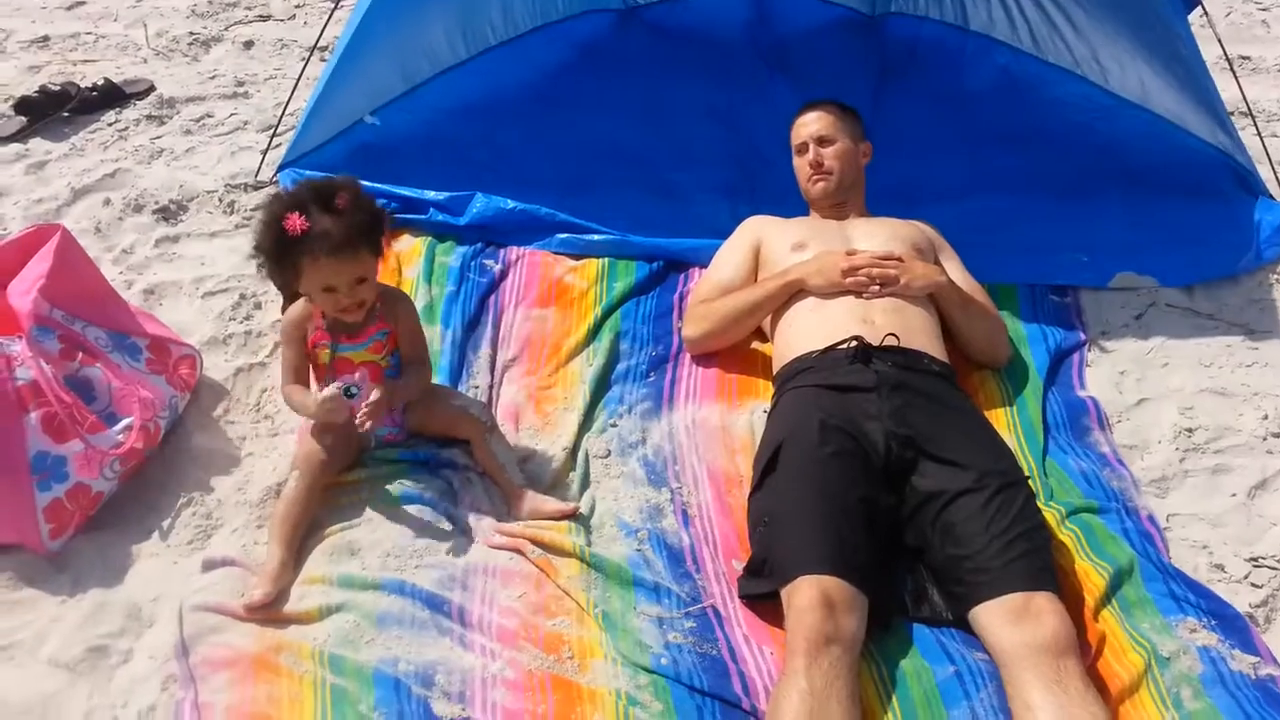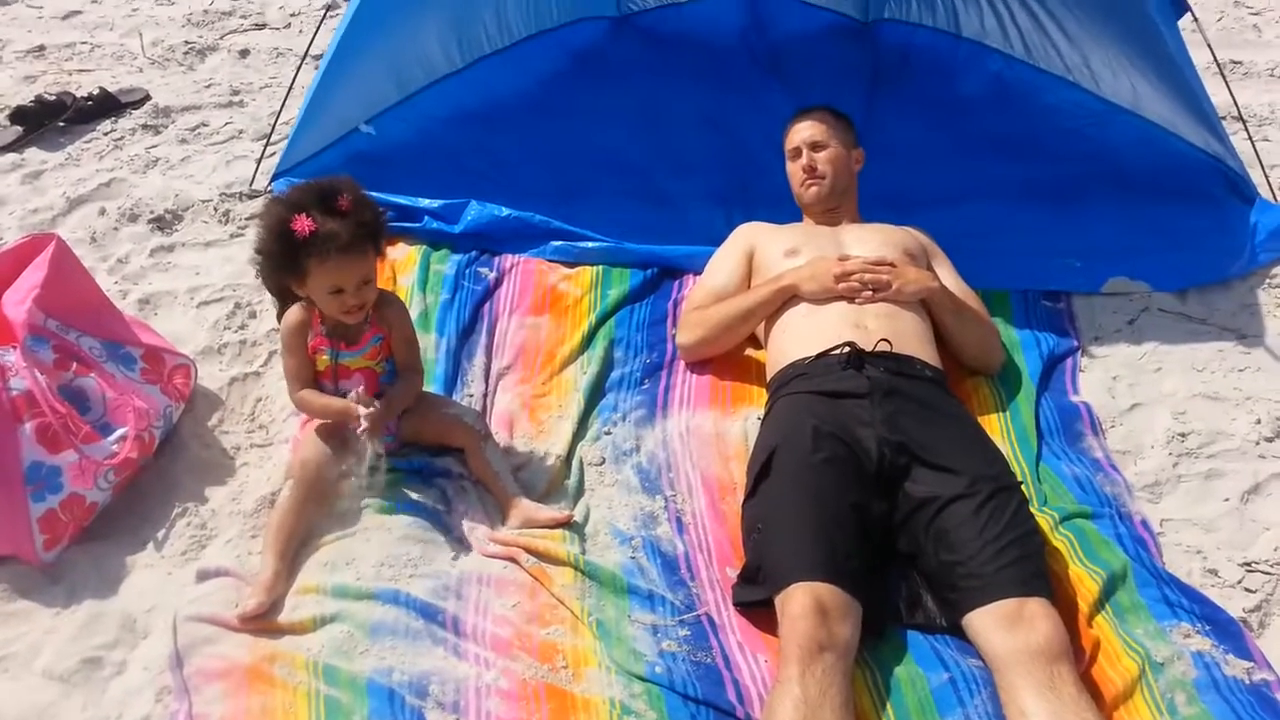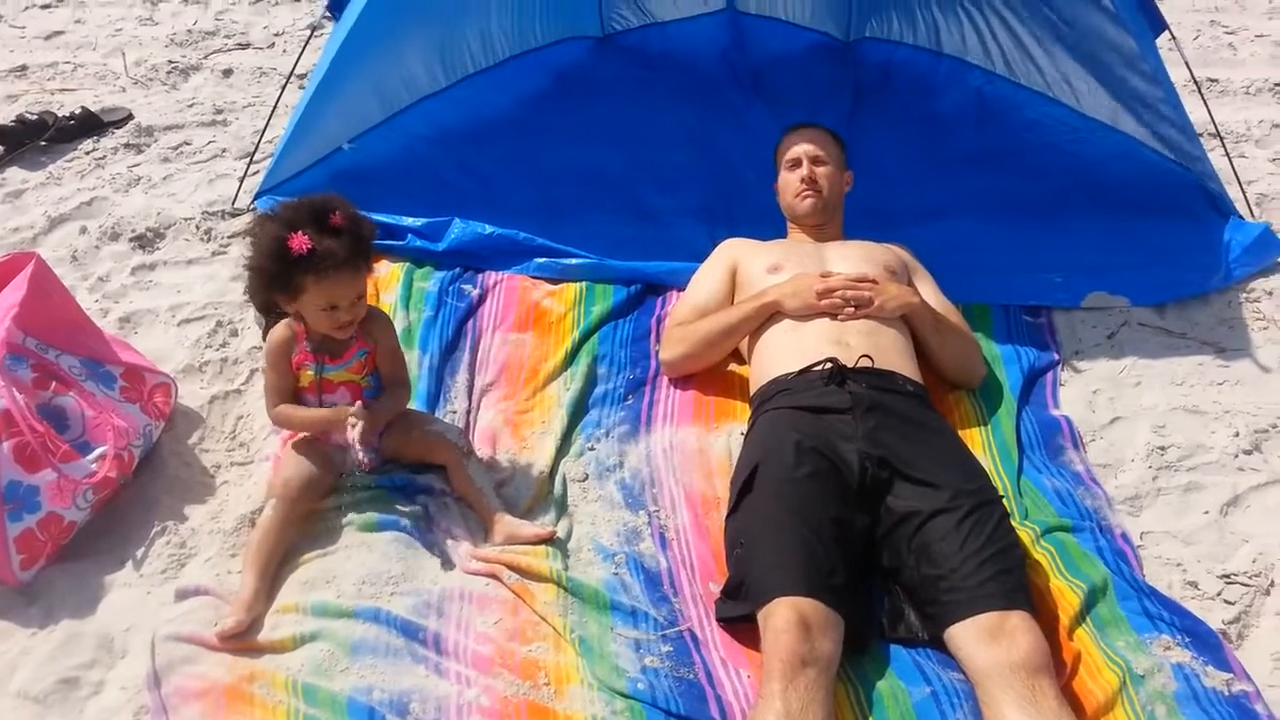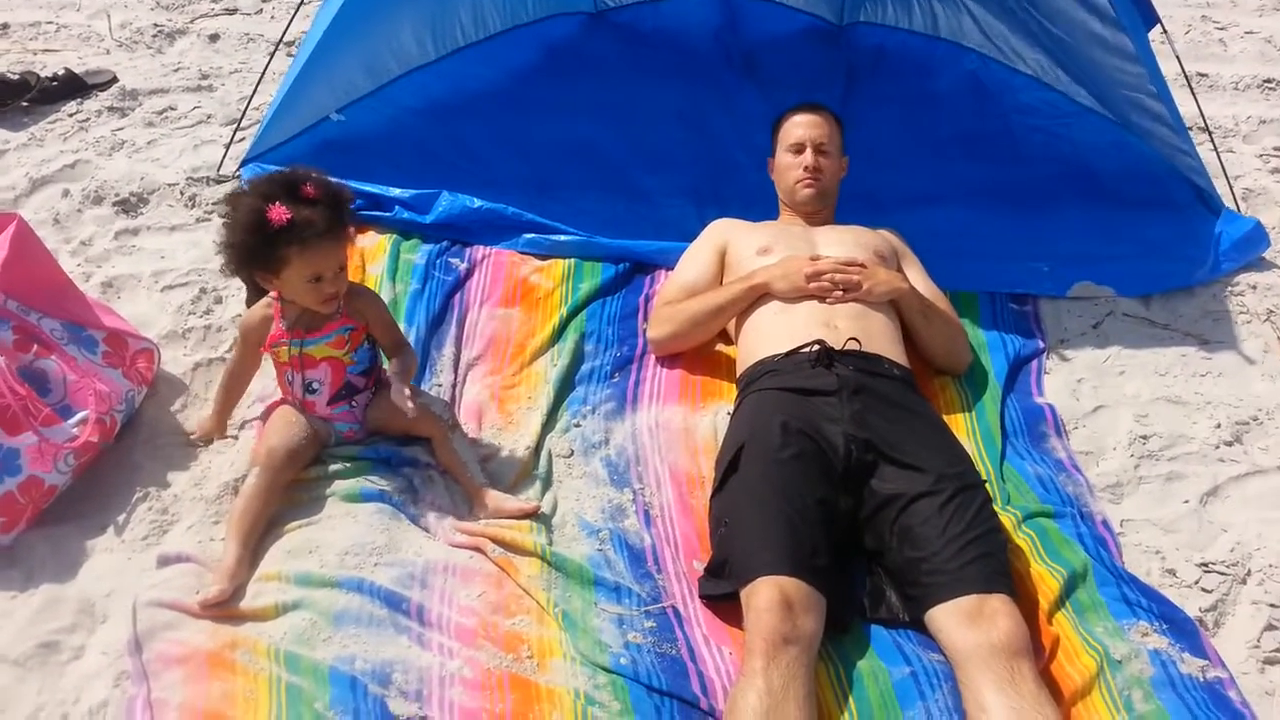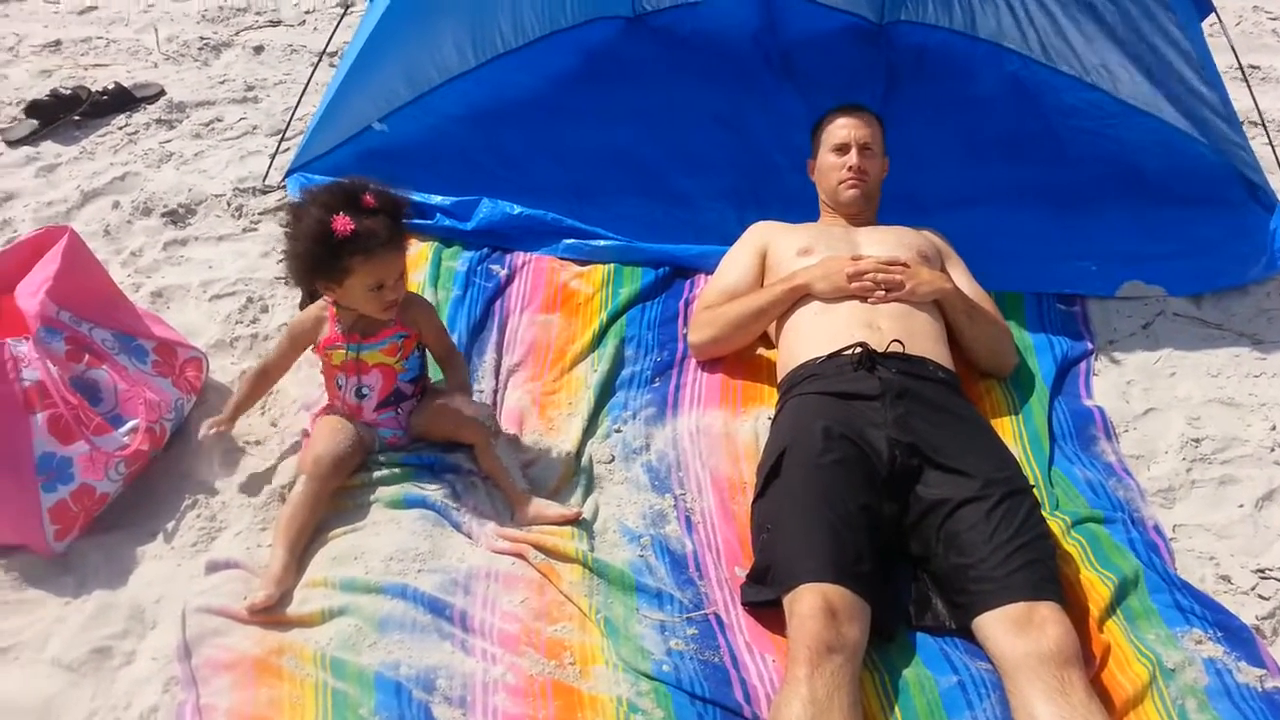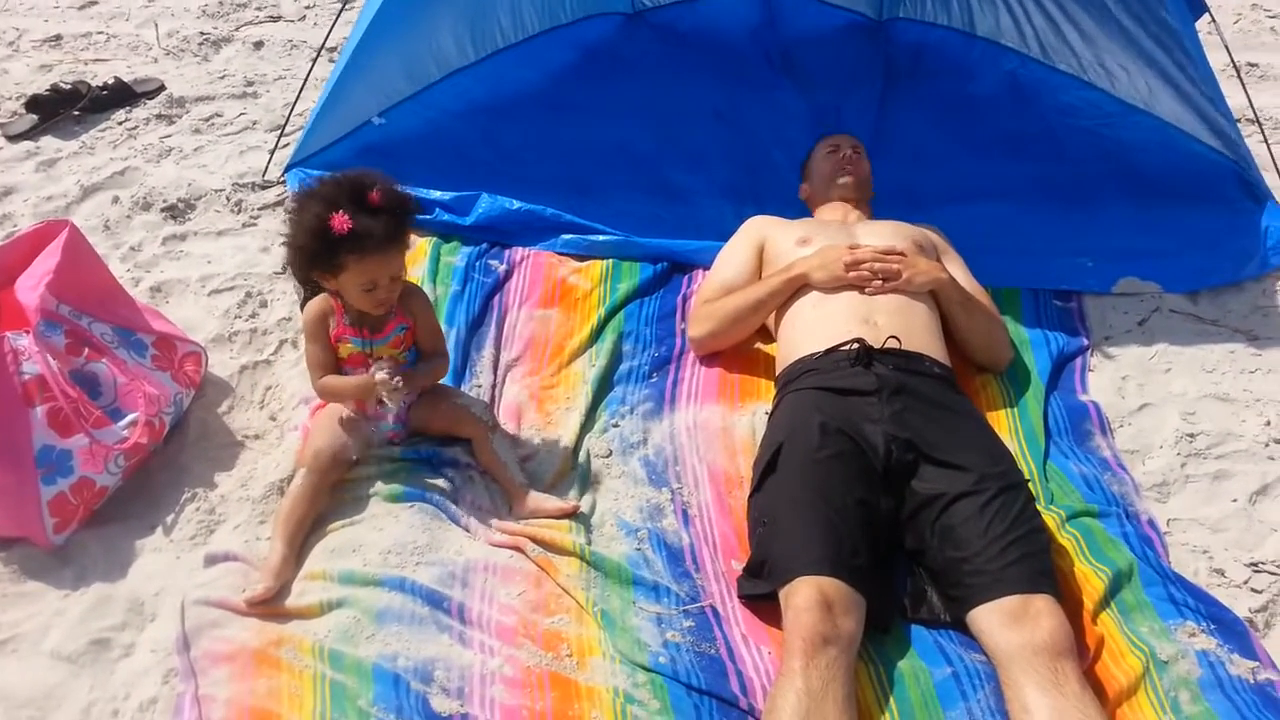
dt=0.7s
person 1, frame 1
left shoulder: (920, 233)
right shoulder: (764, 230)
left elbow: (995, 348)
right elbow: (696, 329)
left wrist: (938, 283)
right wrist: (799, 278)
left hip: (935, 401)
right hip: (820, 399)
left knee: (1042, 632)
right knee: (820, 623)
person 1, frame 2
left shoulder: (912, 240)
right shoulder: (757, 237)
left elbow: (989, 354)
right elbow: (691, 335)
left wrist: (928, 289)
right wrist: (792, 283)
left hip: (928, 408)
right hip: (814, 405)
left knee: (1035, 638)
right knee: (813, 631)
person 1, frame 3
left shoulder: (893, 256)
right shoulder: (741, 252)
left elbow: (971, 368)
right elbow: (673, 351)
left wrist: (908, 305)
right wrist: (775, 300)
left hip: (909, 422)
right hip: (796, 420)
left knee: (1016, 651)
right knee: (796, 645)
person 1, frame 4
left shoulder: (884, 241)
right shoulder: (731, 232)
left elbow: (956, 354)
right elbow: (661, 330)
left wrist: (899, 289)
right wrist: (765, 281)
left hip: (896, 407)
right hip: (782, 403)
left knee: (997, 634)
right knee: (777, 625)
person 1, frame 5
left shoulder: (927, 242)
right shoulder: (771, 236)
left elbow: (1002, 357)
right elbow: (702, 334)
left wrist: (941, 290)
right wrist: (805, 283)
left hip: (939, 409)
right hip: (825, 406)
left knee: (1046, 643)
right knee: (822, 635)
person 1, frame 6
left shoulder: (923, 235)
right shoulder: (767, 229)
left elbow: (998, 352)
right elbow: (701, 329)
left wrist: (938, 280)
right wrist: (803, 272)
left hip: (936, 402)
right hip: (822, 400)
left knee: (1040, 635)
right knee: (816, 625)
person 2, frame 1
left shoulder: (395, 305)
right shoulder: (299, 320)
left elbow: (419, 369)
right elbow: (291, 386)
left wrist: (387, 397)
right wrist: (313, 405)
left hip: (403, 404)
right hip: (338, 419)
left knee: (477, 418)
right knee: (306, 468)
left ankle: (520, 494)
right ankle: (278, 562)
person 2, frame 2
left shoulder: (389, 309)
right shoulder: (297, 324)
left elbow: (412, 375)
right elbow: (301, 393)
left wrist: (384, 410)
right wrist: (351, 410)
left hip: (397, 410)
right hip: (335, 422)
left knee: (469, 425)
right knee: (304, 474)
left ankle: (514, 503)
right ankle: (272, 572)
person 2, frame 3
left shoulder: (376, 325)
right shoulder: (284, 339)
left elbow: (399, 388)
right elbow: (278, 408)
left wrist: (370, 416)
right wrist: (332, 417)
left hip: (384, 427)
right hip: (318, 440)
left knee: (452, 443)
right knee: (286, 492)
left ankle: (497, 519)
right ankle: (251, 591)
person 2, frame 4
left shoulder: (362, 303)
right shoulder: (260, 321)
left elbow: (400, 349)
right elbow: (238, 372)
left wrist: (401, 378)
right wrist: (215, 421)
left hip: (371, 401)
right hip: (306, 415)
left knee: (438, 421)
right knee: (268, 462)
left ankle: (481, 493)
right ankle: (234, 560)
person 2, frame 5
left shoulder: (415, 311)
right shoulder: (314, 322)
left elbow: (450, 354)
right elbow: (269, 369)
left wrist: (461, 392)
right wrist: (230, 416)
left hip: (416, 406)
right hip: (352, 420)
left knee: (482, 425)
right knee: (316, 470)
left ankle: (521, 501)
right ankle: (280, 565)
person 2, frame 6
left shoulder: (413, 300)
right shoulder: (320, 314)
left elbow: (439, 360)
right elbow: (323, 384)
left wrist: (406, 377)
right wrist: (370, 384)
left hip: (413, 400)
right hip: (350, 407)
left knee: (480, 418)
right knee: (314, 464)
left ankle: (521, 495)
right ankle: (280, 557)
